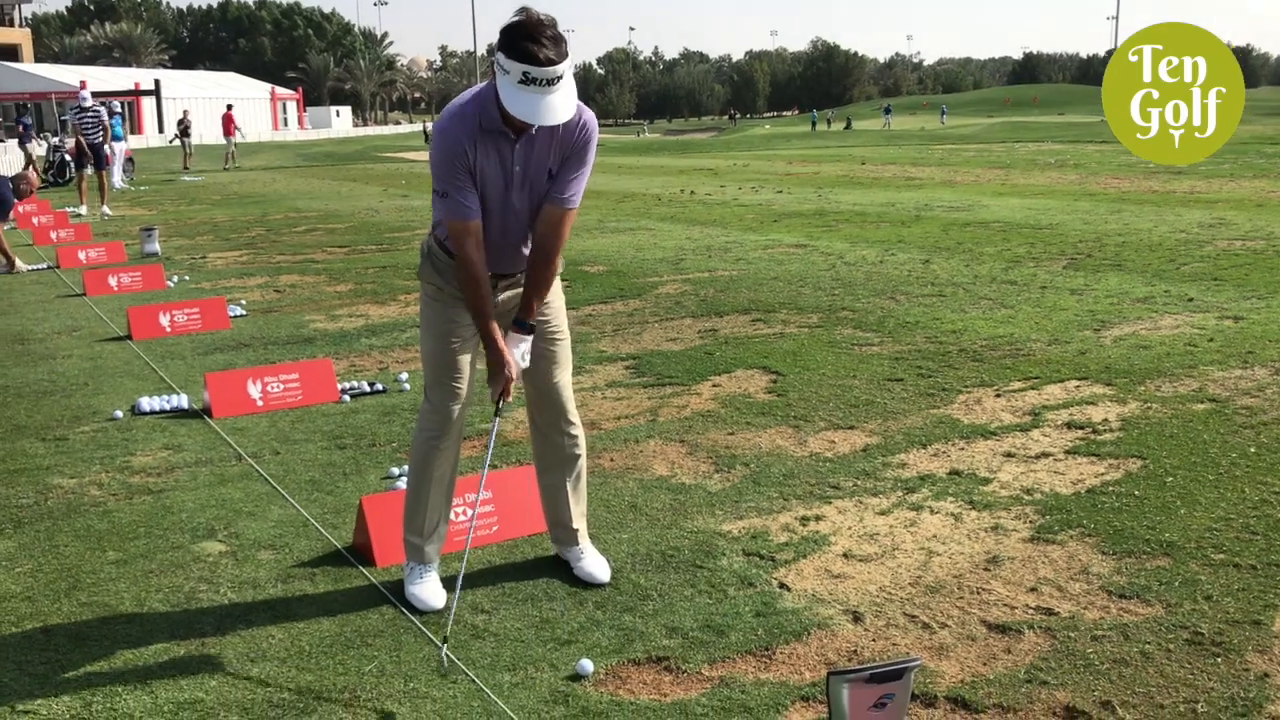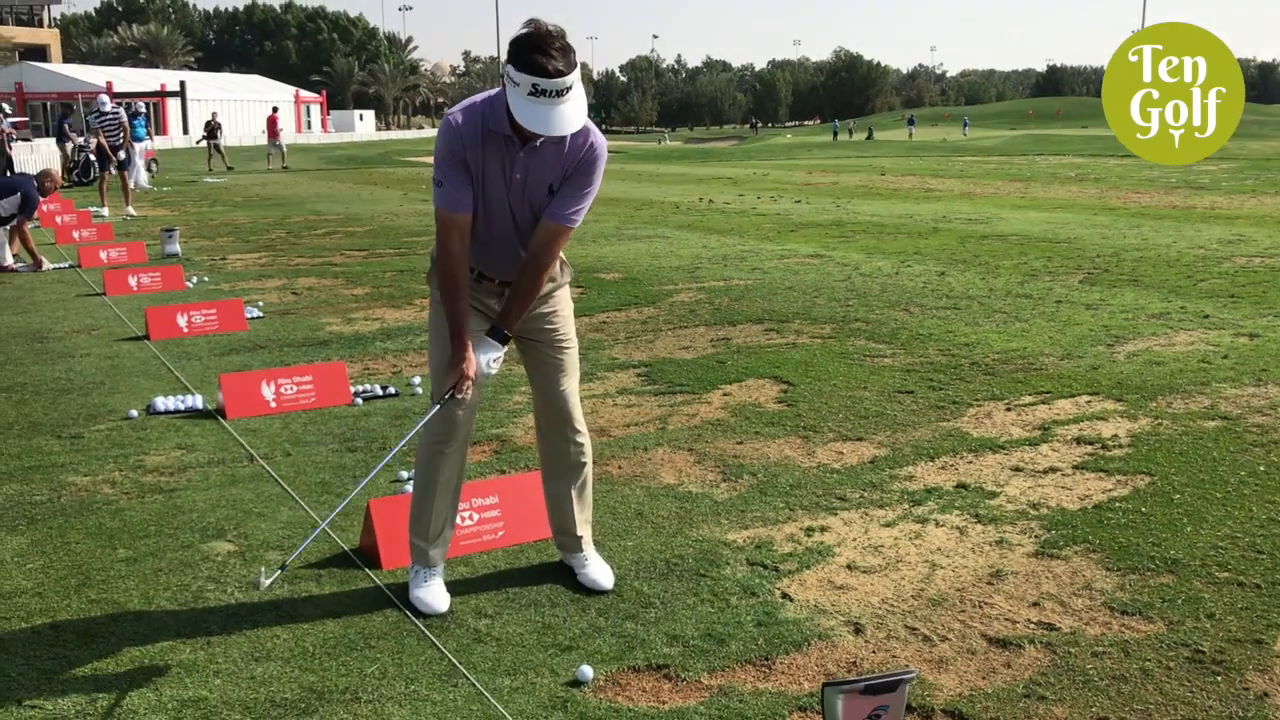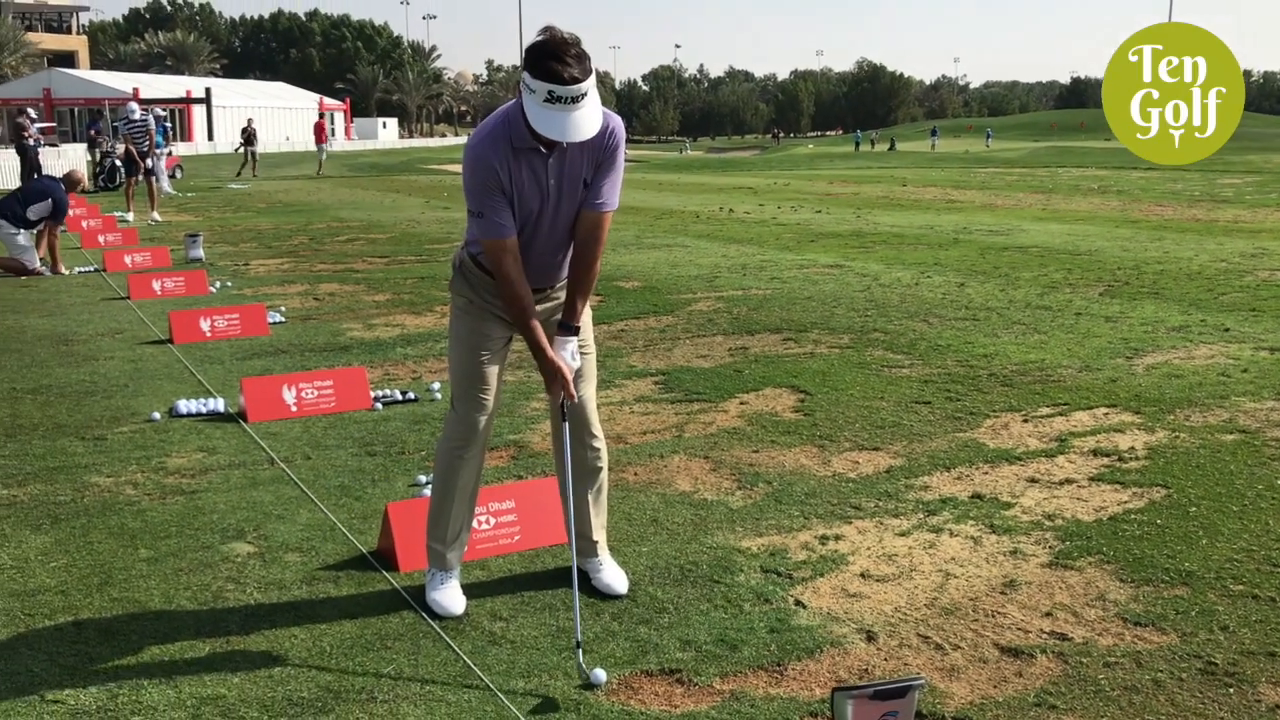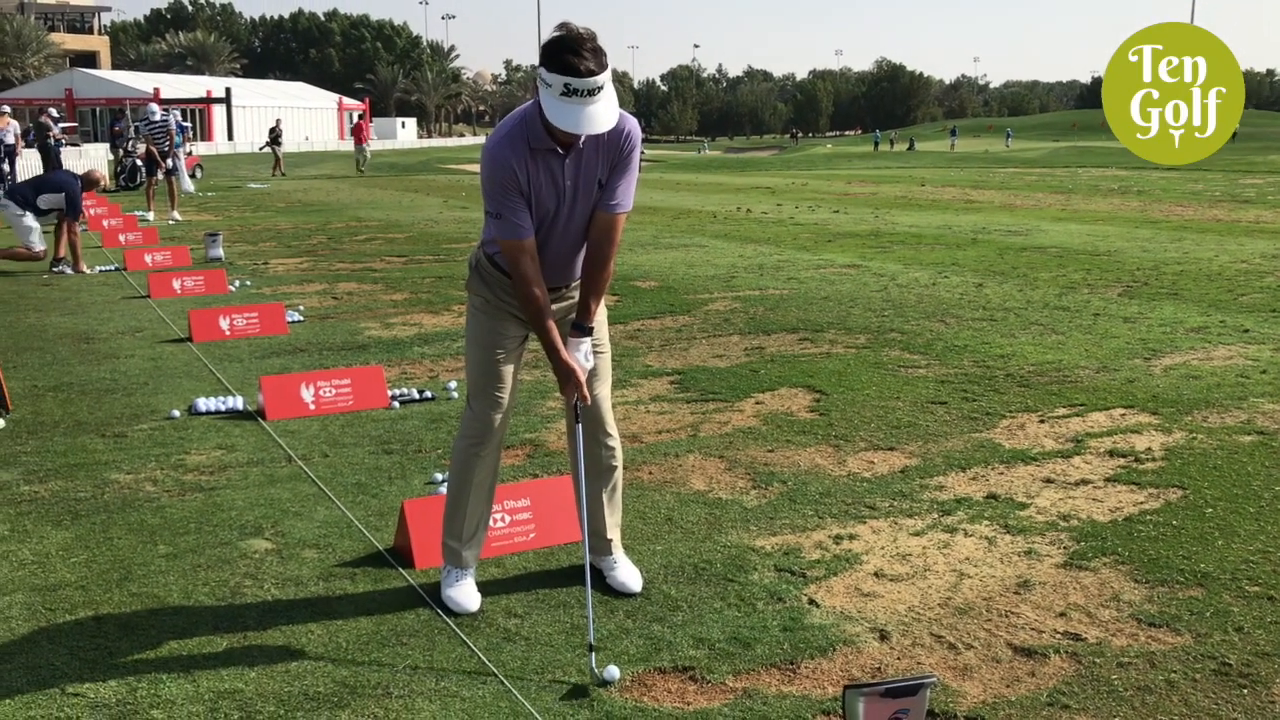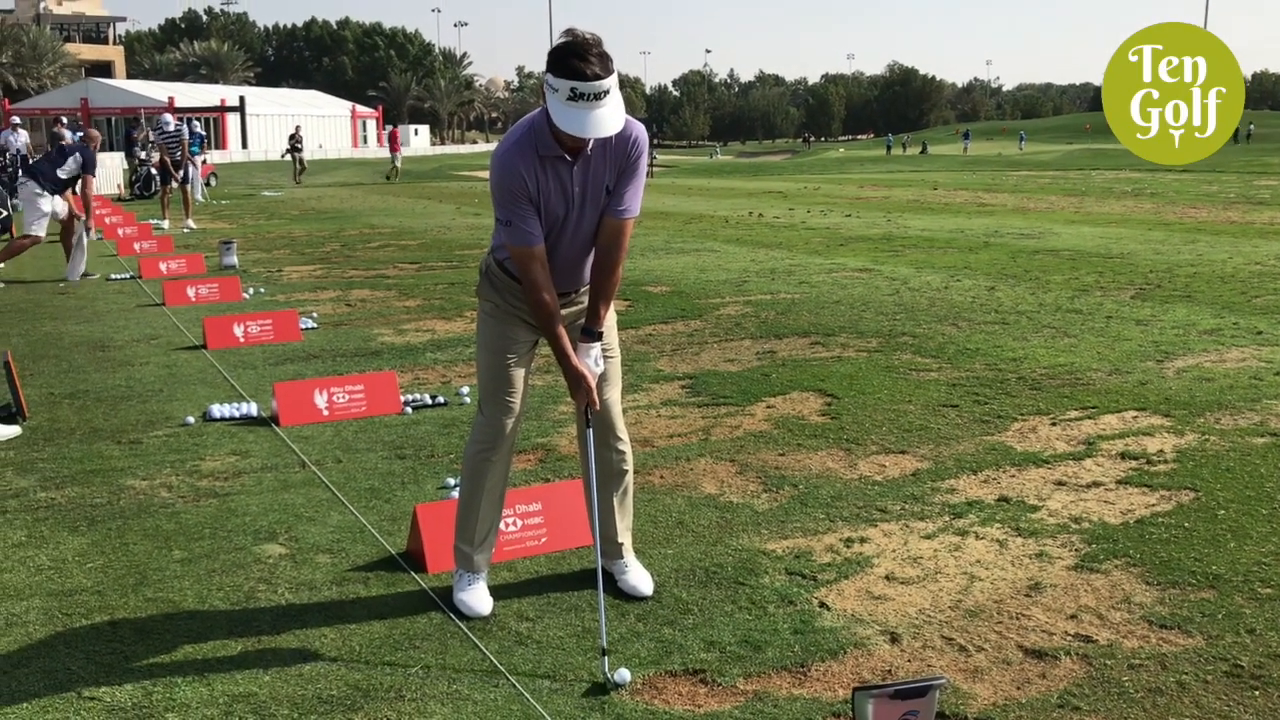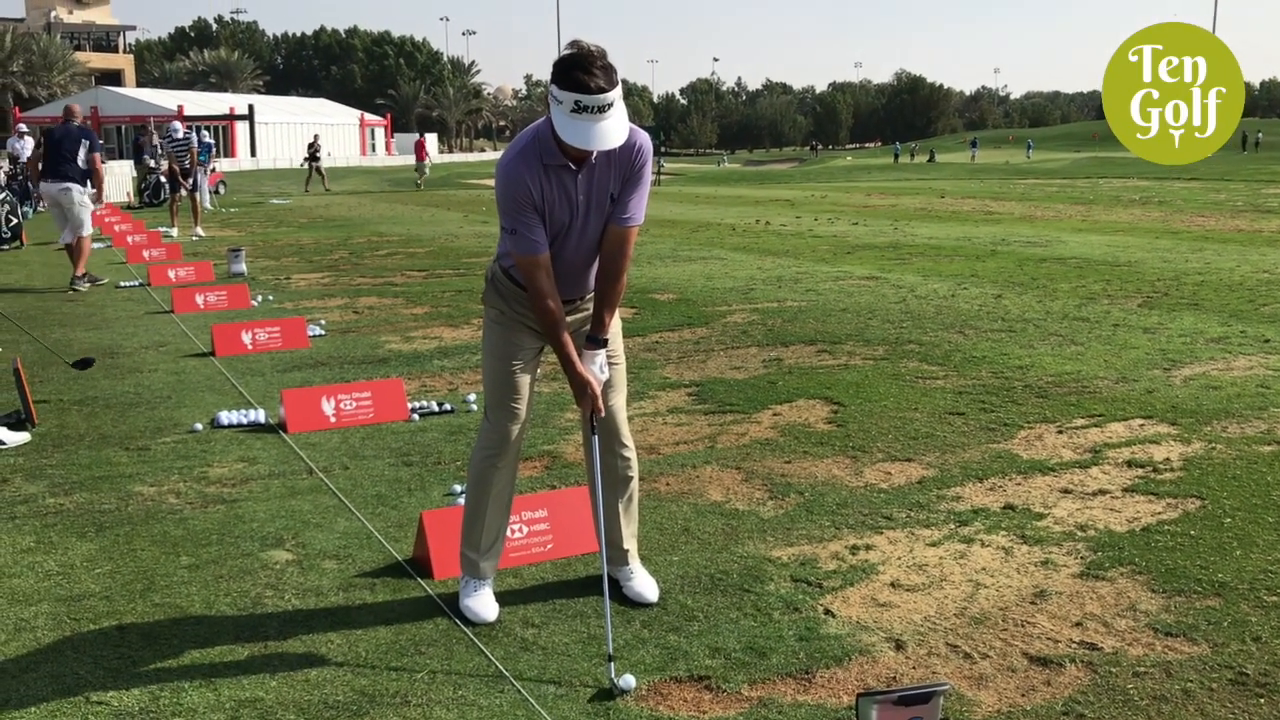
dt=0.5s
person 1, frame 1
left shoulder: (579, 128)
right shoulder: (455, 128)
left elbow: (550, 237)
right elbow: (468, 248)
left wrist: (525, 329)
right wrist: (493, 345)
left hip: (531, 276)
right hip: (456, 277)
left knee: (558, 409)
right knee: (443, 415)
left ankle: (571, 538)
right ankle: (421, 559)
person 1, frame 2
left shoulder: (586, 145)
right shoulder: (461, 128)
left elbow: (545, 251)
right elbow: (453, 240)
left wrist: (499, 339)
right wrist: (461, 342)
left hip: (540, 286)
right hip: (465, 282)
left knee: (564, 416)
right knee: (450, 420)
left ankle: (576, 544)
right ankle: (426, 561)
person 1, frame 3
left shoulder: (607, 133)
right shoulder: (486, 149)
left elbow: (591, 239)
right elbow: (505, 264)
left wrist: (571, 332)
right wrist: (543, 354)
left hip: (561, 288)
right hip: (487, 289)
left knee: (583, 422)
right knee: (469, 424)
left ankle: (591, 548)
right ankle: (443, 566)
person 1, frame 4
left shoulder: (622, 135)
right shoulder: (505, 149)
left elbow: (604, 240)
right elbow: (523, 265)
left wrist: (584, 330)
right wrist: (558, 354)
left hip: (578, 288)
right hip: (503, 289)
left knee: (599, 421)
right knee: (485, 422)
left ankle: (606, 547)
right ankle: (459, 563)
person 1, frame 5
left shoulder: (629, 139)
right shoulder: (513, 158)
left elbow: (612, 245)
right elbow: (533, 271)
left wrist: (593, 334)
right wrist: (568, 361)
left hip: (587, 292)
right hip: (514, 294)
left knee: (609, 425)
right knee: (496, 427)
left ankle: (618, 551)
right ankle: (471, 567)
person 1, frame 6
left shoulder: (634, 148)
right shoulder: (518, 167)
left elbow: (616, 253)
right elbow: (539, 281)
left wrist: (598, 342)
right wrist: (573, 368)
left hip: (593, 300)
right hip: (519, 303)
left knee: (615, 432)
right knee: (503, 433)
left ankle: (624, 558)
right ankle: (478, 573)
